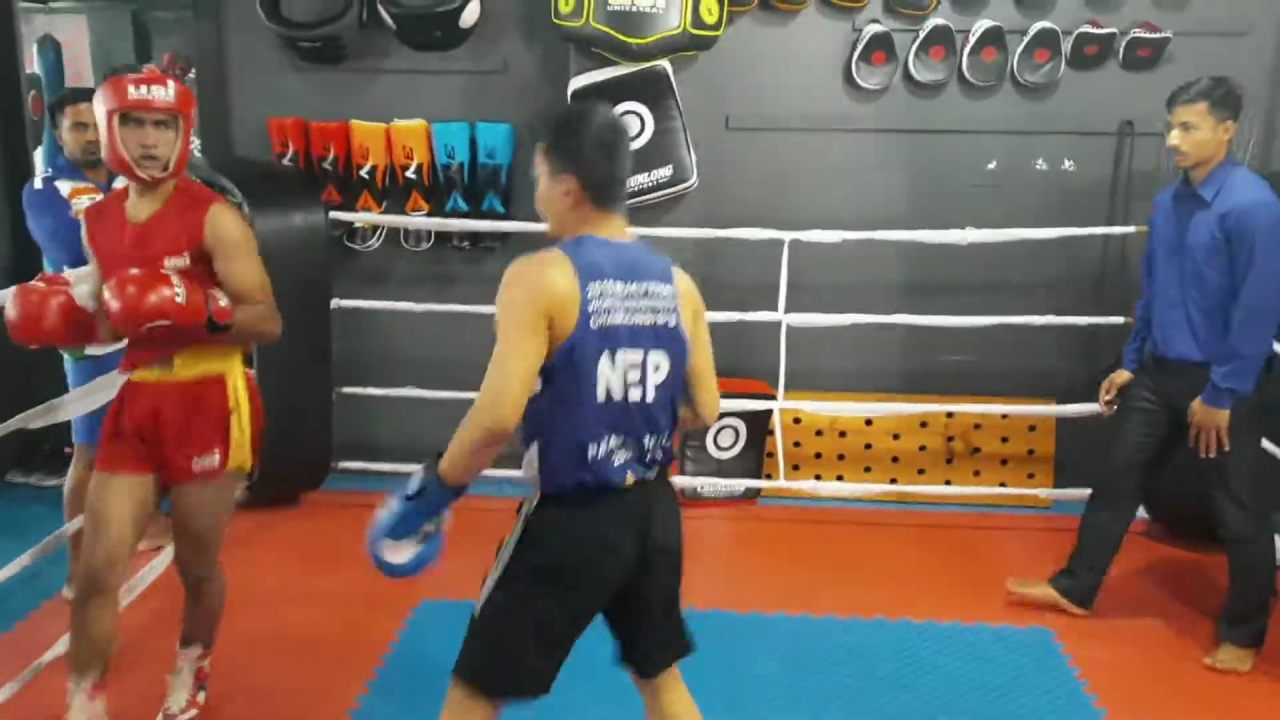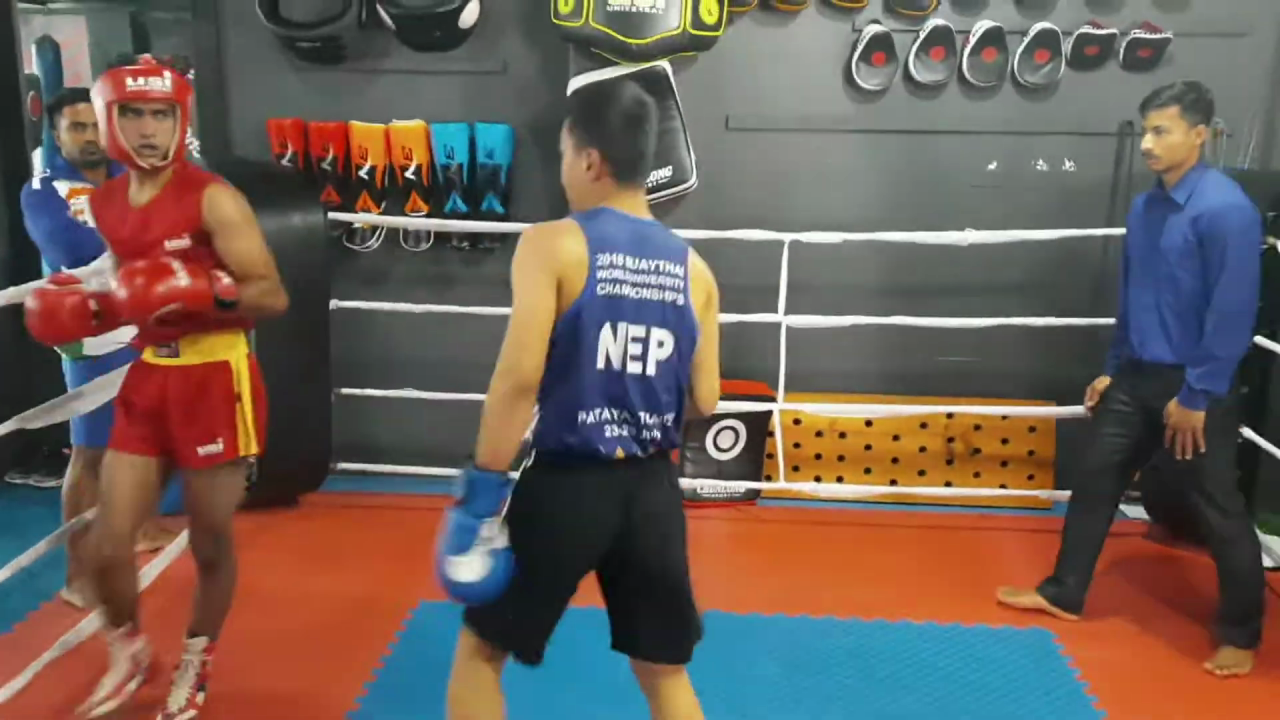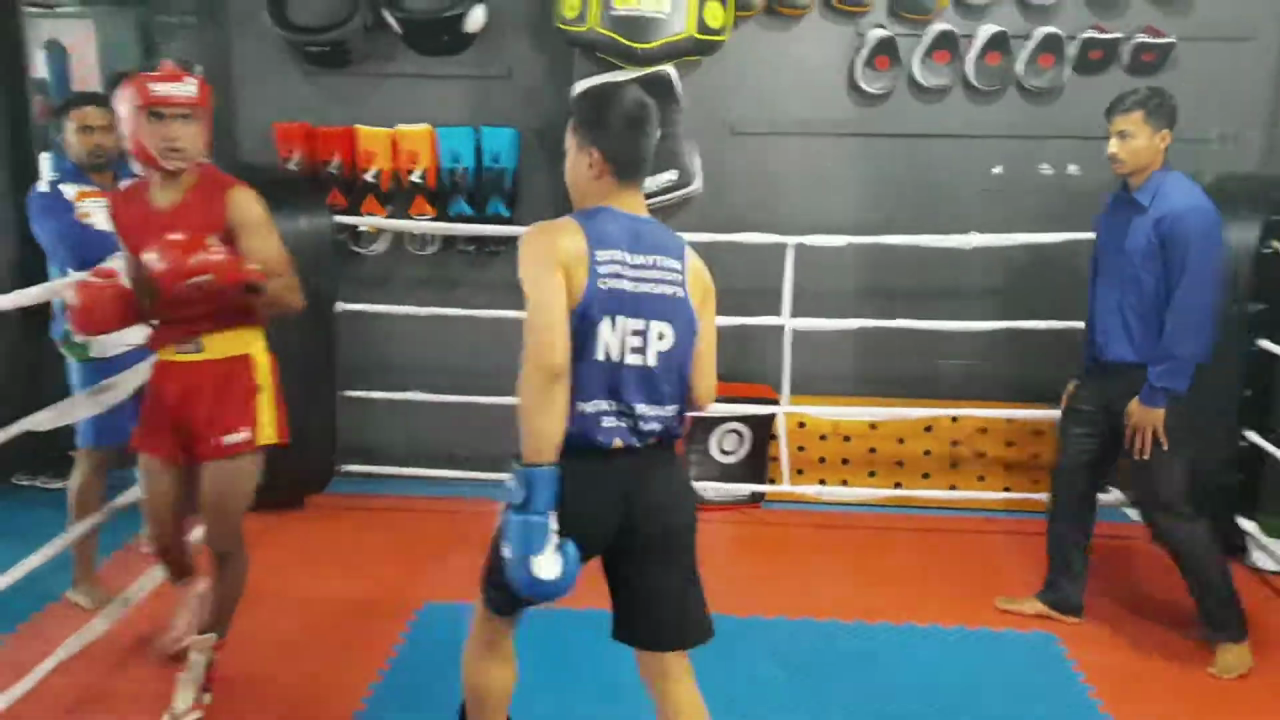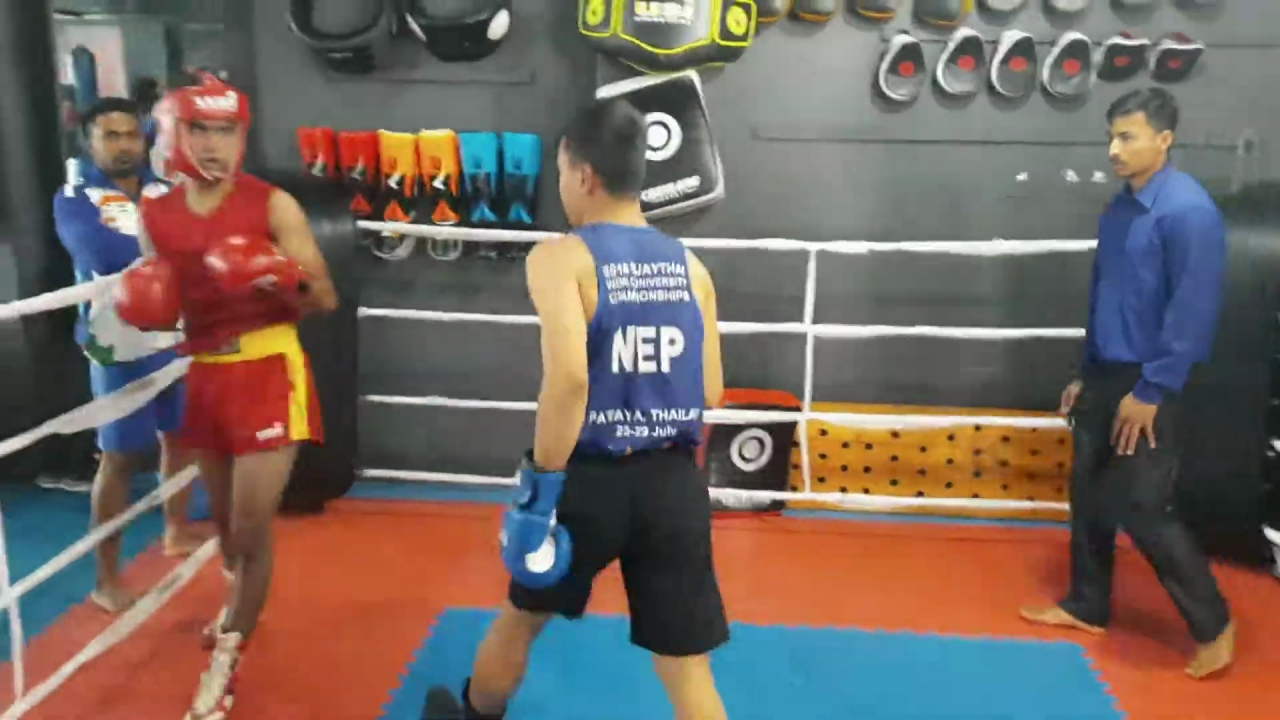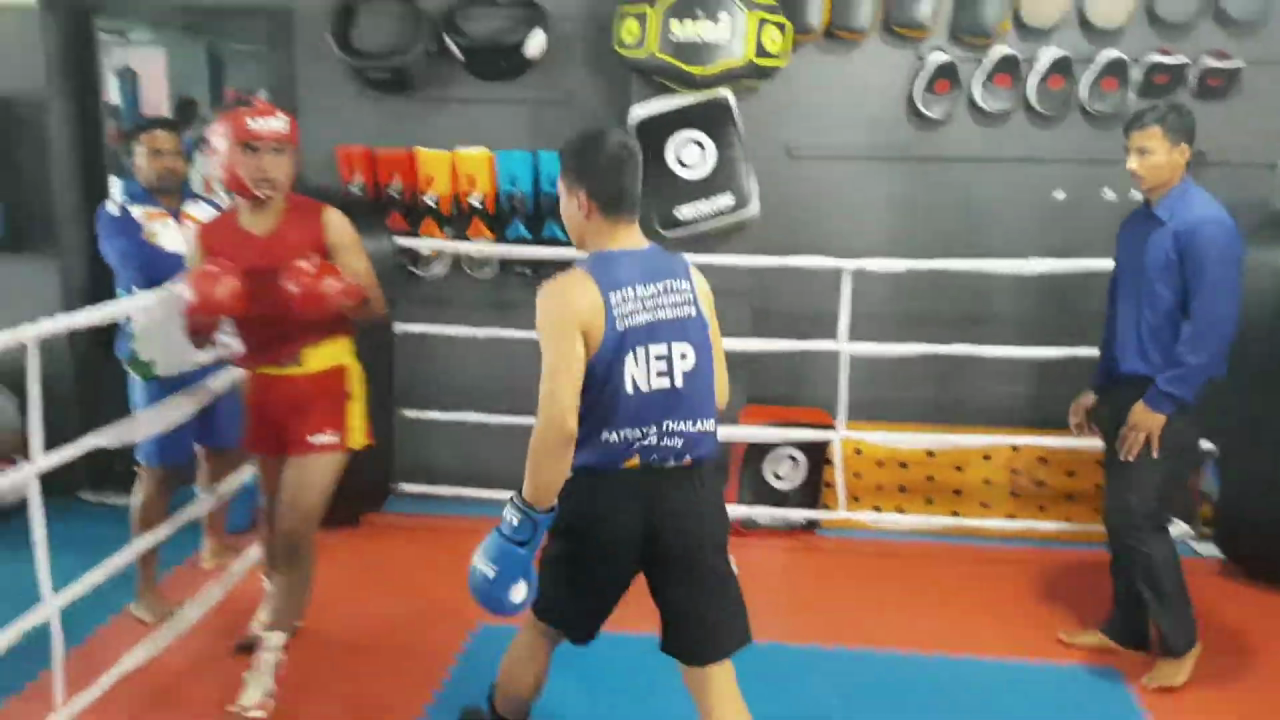
dt=0.1s
person 1, frame 1
left shoulder: (213, 217)
right shoulder: (99, 218)
left elbow: (267, 322)
left wrist: (197, 310)
right wrist: (64, 318)
left hip: (208, 395)
right hip: (140, 395)
left knee: (195, 561)
right knee: (96, 567)
person 1, frame 2
left shoulder: (213, 199)
right shoulder: (106, 204)
left elbow: (273, 297)
left wrist: (206, 290)
right wrist: (83, 309)
left hip: (213, 380)
right hip: (149, 378)
left knee: (211, 546)
right knee: (108, 545)
left ankle: (193, 666)
right ankle: (127, 652)
person 1, frame 3
left shoulder: (234, 201)
right shoulder: (125, 208)
left elbow: (291, 298)
left wrist: (228, 276)
right wrist: (108, 301)
left hip: (233, 373)
right hip: (169, 375)
left knee: (224, 534)
right knee: (165, 523)
left ankle: (200, 666)
right ankle: (196, 593)
person 1, frame 4
left shoulder: (273, 206)
right shoulder: (157, 216)
left elbow: (326, 299)
right elbow: (170, 302)
left wrist: (283, 277)
right wrist: (144, 300)
left hip: (268, 373)
right hip: (207, 375)
left knee: (251, 531)
right knee: (224, 516)
left ankle: (224, 665)
right ankle: (238, 597)
person 1, frame 5
left shoulder: (326, 223)
right shoulder: (210, 237)
left elbow: (375, 306)
right elbow: (199, 329)
left wrist: (343, 297)
right wrist: (202, 309)
left hip: (326, 382)
right hip: (265, 383)
left knee: (295, 530)
right knee: (276, 515)
left ankle: (266, 667)
right ankle: (279, 606)
person 2, frame 1
left shoulder: (538, 277)
right shoulder: (676, 285)
left elbow: (497, 419)
right elbow: (703, 410)
left wrist: (426, 492)
left hip: (568, 522)
right hip: (653, 513)
person 2, frame 2
left shoulder: (550, 245)
right shoulder: (691, 266)
left elbow: (519, 378)
right elbow: (703, 397)
left wrist: (478, 496)
left hip: (566, 491)
right hip: (653, 490)
left knee: (480, 646)
person 2, frame 3
left shoulder: (552, 242)
right shoulder: (688, 260)
left elbow: (546, 366)
right elbow: (702, 389)
left wrist: (532, 490)
left hip: (579, 475)
right hip: (659, 480)
left knee: (494, 619)
right knee: (667, 664)
person 2, frame 4
left shoulder: (558, 258)
right shoulder: (690, 268)
left elbow: (567, 377)
right elbow: (710, 392)
left wrist: (539, 493)
left hip: (590, 482)
right hip: (674, 484)
left knee: (523, 613)
right knee: (686, 667)
person 2, frame 5
left shoulder: (567, 293)
right shoulder: (691, 280)
left elbow: (557, 424)
right elbow: (717, 395)
left wrist: (521, 523)
left hip: (603, 497)
right hip: (689, 494)
left knee: (544, 626)
person 3, frame 1
right shoulder: (1171, 202)
left wrist: (1221, 395)
right wrist: (1131, 362)
left hip: (1221, 386)
right hip: (1160, 374)
right knee: (1116, 481)
right ankle: (1075, 588)
person 3, frame 2
left shoulder: (1227, 210)
right shoulder: (1145, 207)
left elbow: (1233, 314)
left wrist: (1196, 396)
right wrist: (1112, 369)
left hip: (1195, 387)
right hip: (1137, 377)
left knee: (1221, 514)
right knee: (1093, 484)
left ankle: (1240, 634)
right ankle: (1063, 593)
person 3, frame 3
left shoulder: (1188, 211)
right shoulder: (1116, 208)
left elbow: (1194, 313)
left wrist: (1156, 397)
right wrist: (1082, 374)
left hip: (1152, 389)
right hip: (1104, 377)
left knee: (1169, 510)
right knee: (1069, 486)
left ankle: (1230, 631)
right ankle: (1061, 595)
person 3, frame 4
left shoulder: (1190, 211)
right shoulder: (1117, 210)
left elbow: (1194, 312)
left wrist: (1151, 392)
right wrist: (1085, 374)
left hip: (1150, 386)
right hip: (1106, 376)
left knee: (1140, 510)
right knee: (1088, 494)
left ankle: (1213, 625)
right ankle: (1087, 606)
person 3, frame 5
left shoulder: (1205, 225)
right shoulder: (1137, 224)
left elbow: (1211, 325)
left wrist: (1161, 401)
right wrist: (1100, 387)
left hip: (1169, 400)
right hip: (1134, 391)
left knee: (1134, 516)
right knee: (1129, 515)
left ankle: (1178, 641)
right ankle: (1129, 627)
person 4, frame 1
right shoulder: (45, 191)
right elbow: (75, 249)
right hip: (96, 340)
right knee: (91, 451)
left ankle: (149, 524)
right ankle: (78, 570)
person 4, frame 2
right shoulder: (42, 192)
right elbow: (73, 249)
left wrist: (111, 242)
right hip: (93, 340)
right knee: (90, 451)
left ankle: (146, 525)
right ankle: (77, 573)
person 4, frame 3
right shoulder: (48, 195)
right elbow: (78, 251)
left wrist: (111, 245)
left hip: (152, 334)
right hip: (96, 343)
right knee: (96, 454)
right ankle: (82, 574)
person 4, frame 4
left shoulder: (166, 192)
right shoulder: (74, 200)
right elbow: (107, 255)
left wrist: (139, 250)
left hip: (176, 338)
right hip: (121, 345)
left knee: (179, 437)
right knee: (120, 456)
left ankle: (178, 531)
right ankle: (106, 578)
person 4, frame 5
left shoulder: (207, 209)
right shoulder: (117, 216)
right elbow: (147, 269)
left wrist: (180, 269)
left hip: (216, 352)
right hip: (161, 361)
left knee: (220, 451)
right knee: (159, 471)
left ankle: (215, 542)
right ankle: (145, 589)
